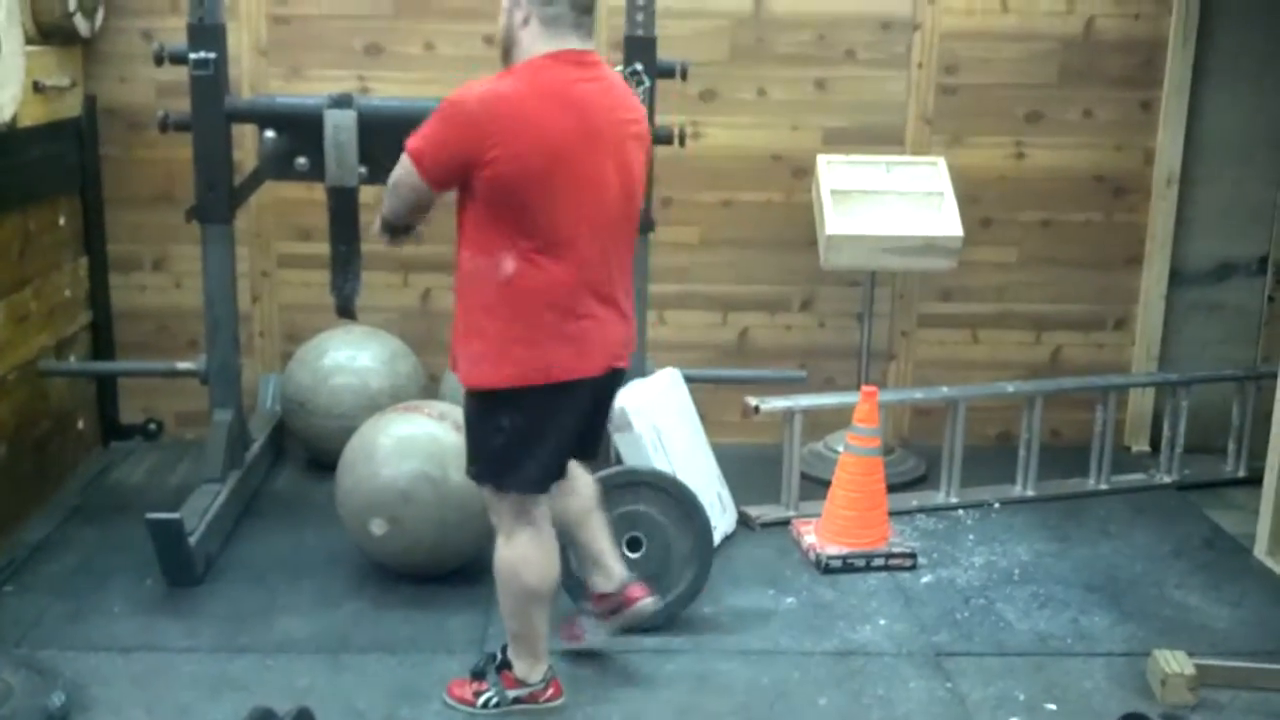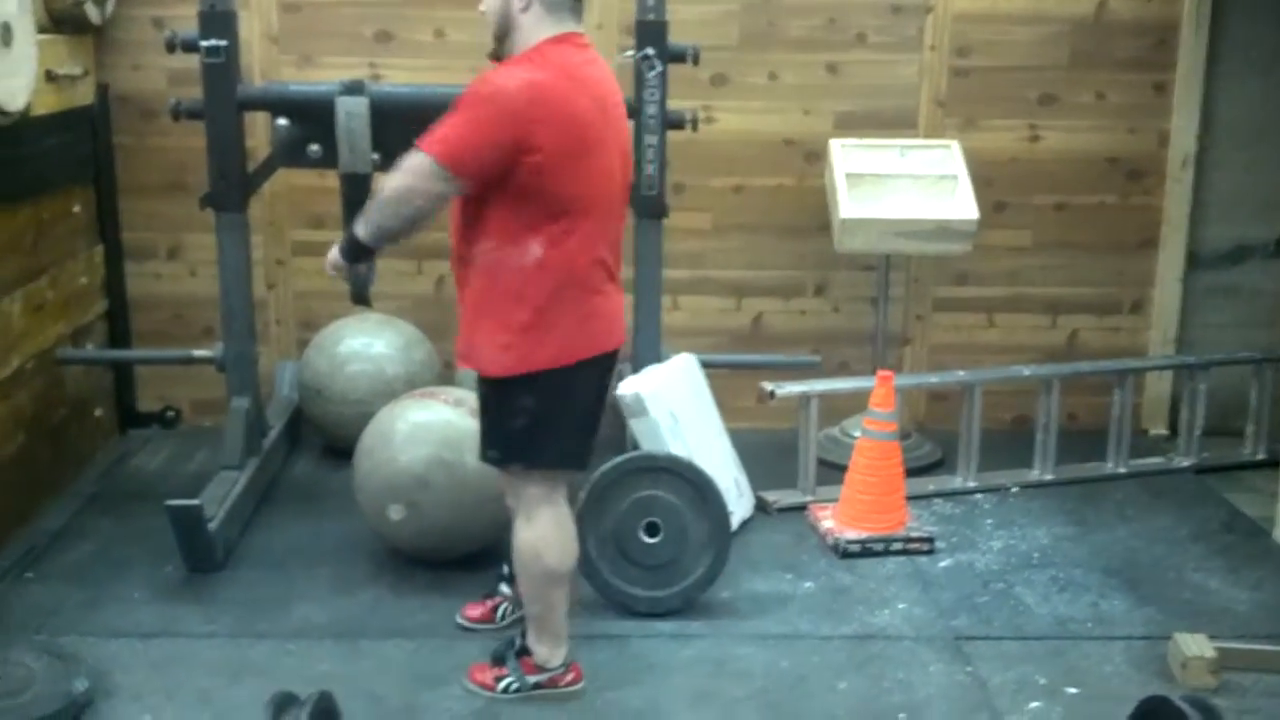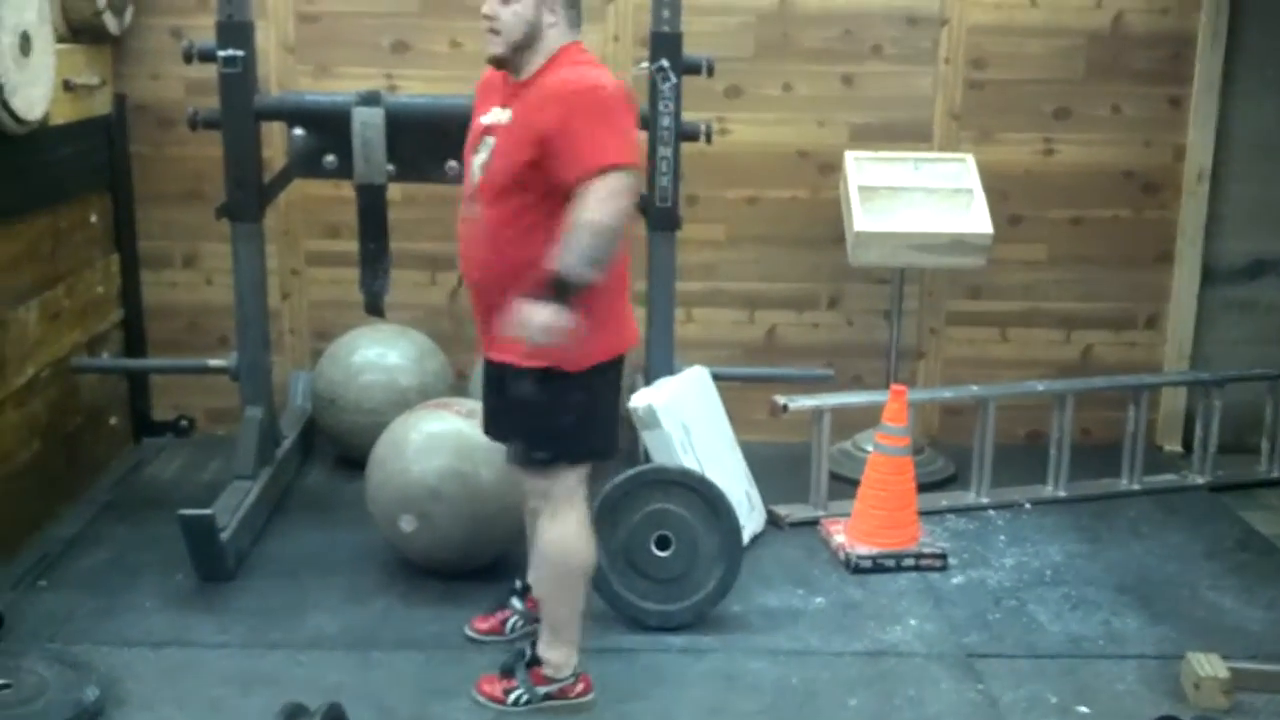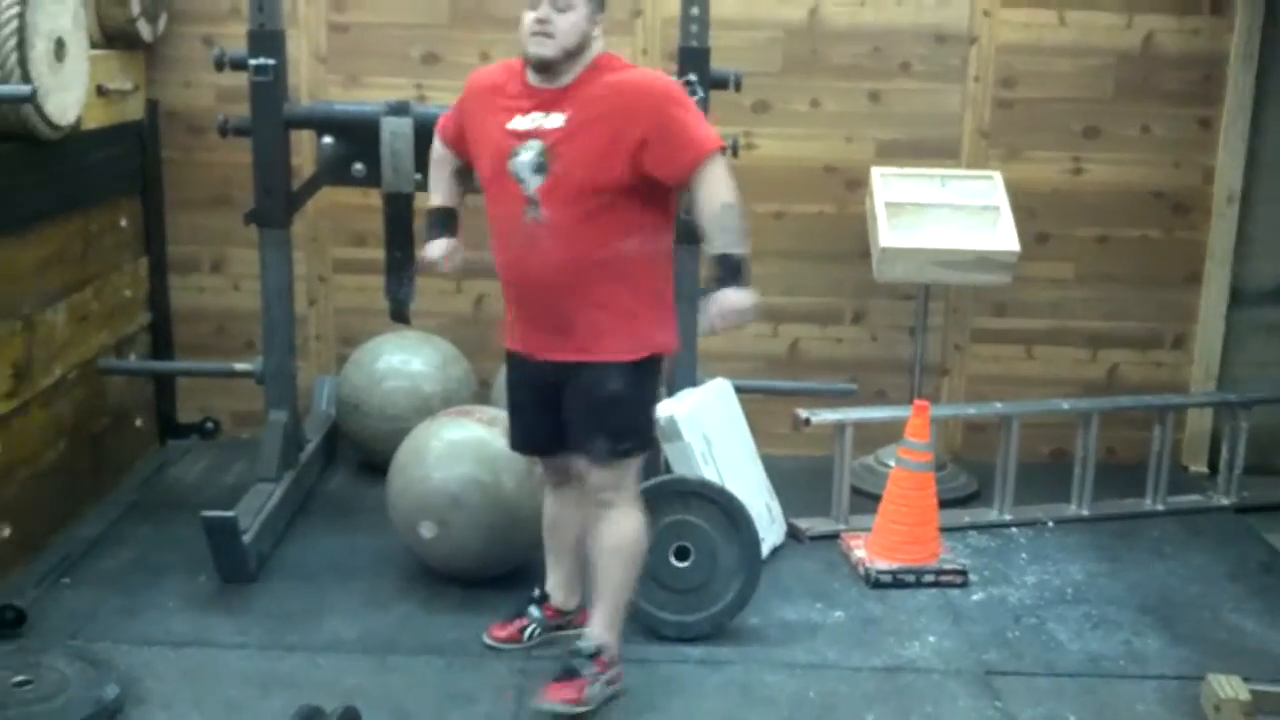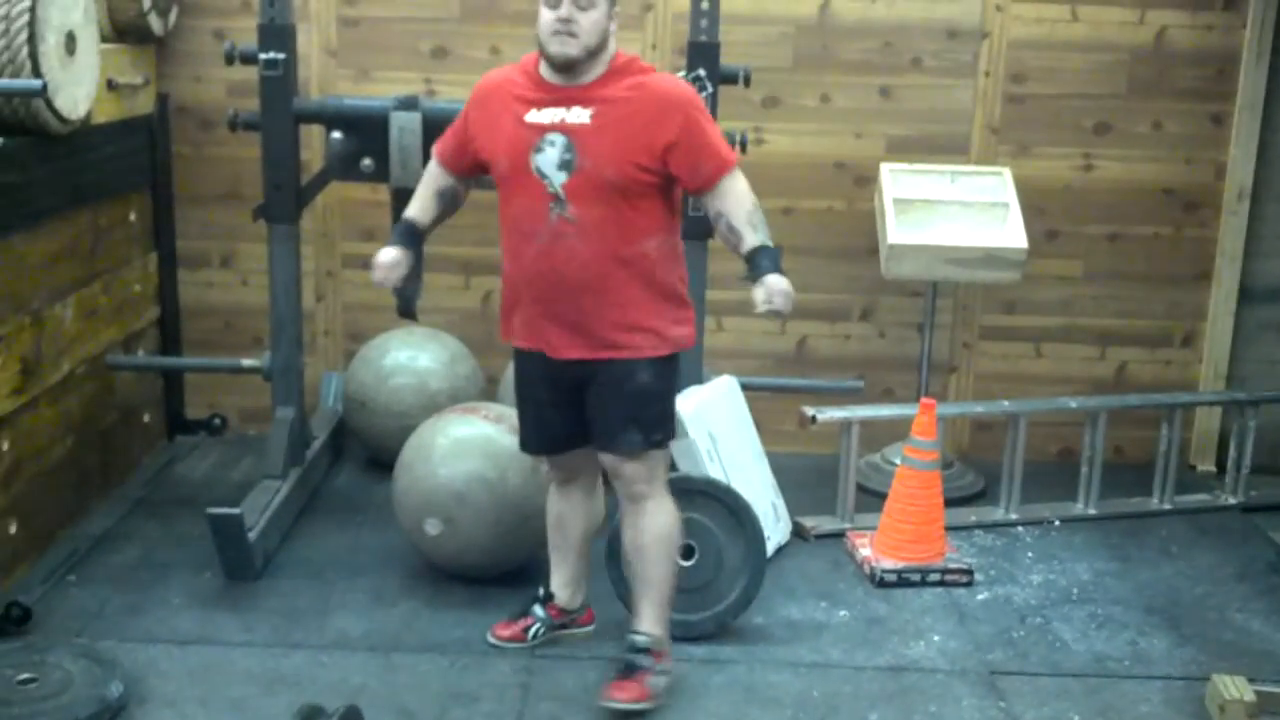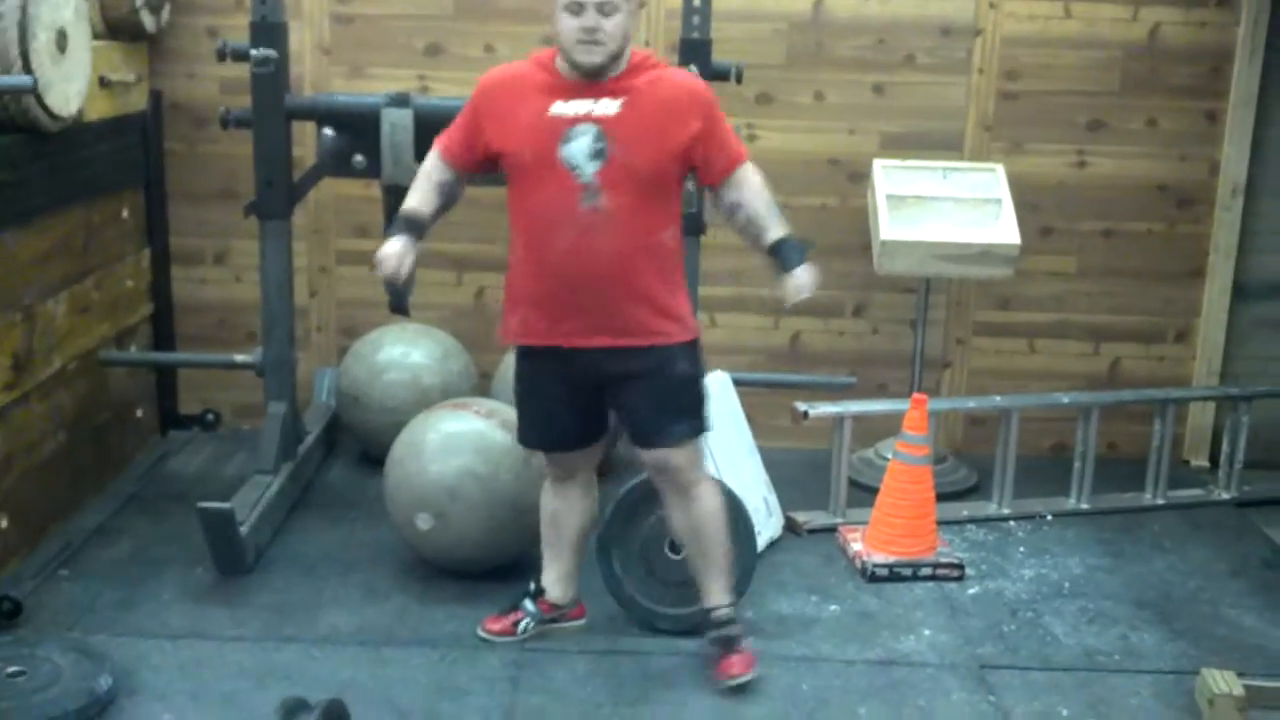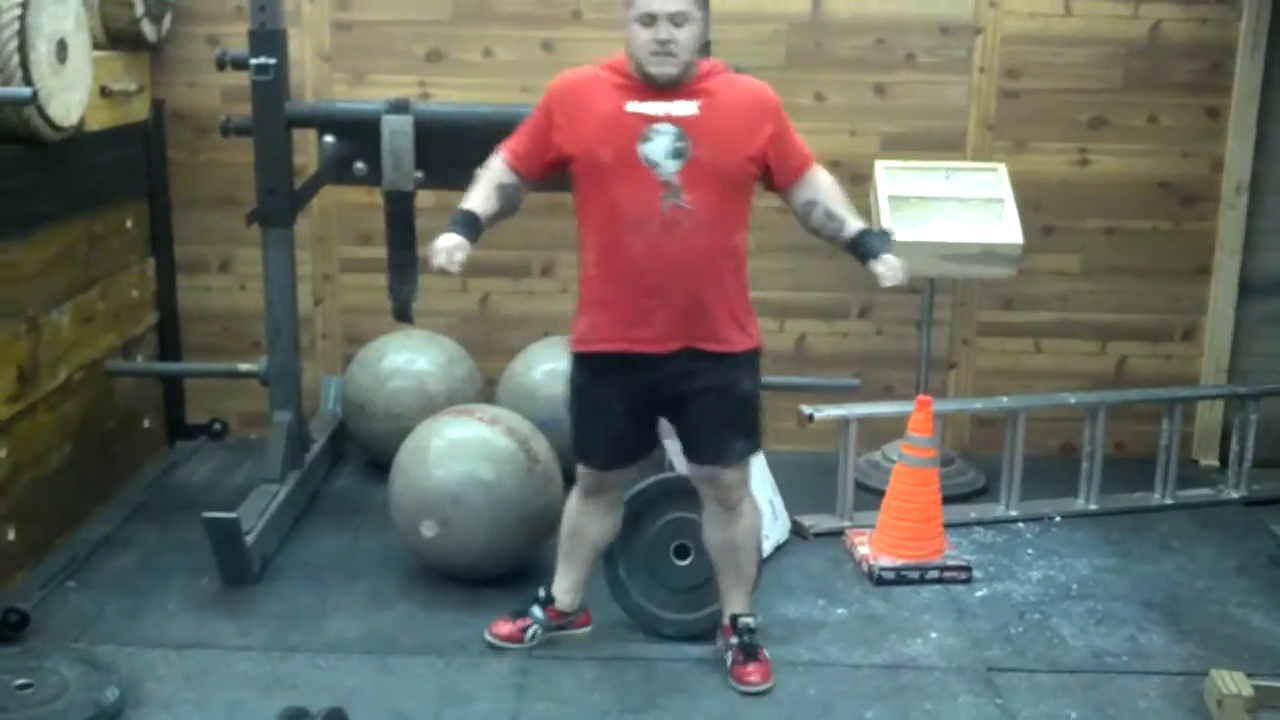
dt=0.2s
person 1, frame 1
left shoulder: (486, 107)
right shoulder: (623, 104)
left elbow: (409, 187)
left wrist: (392, 222)
left hip: (524, 352)
right hip: (600, 339)
left knee: (515, 511)
right knee: (555, 466)
right ankle: (613, 586)
person 1, frame 2
left shoulder: (514, 92)
right shoulder: (586, 73)
left elbow: (419, 185)
left wrist: (356, 243)
left hip: (535, 332)
right hip: (581, 320)
left knee: (535, 490)
right knee: (542, 473)
left ankle: (547, 659)
right ankle: (529, 589)
person 1, frame 3
left shoulder: (578, 93)
right shoulder: (501, 84)
left elbow: (608, 197)
left wrist: (559, 295)
right wrist: (479, 203)
left hip: (561, 337)
right hip: (514, 336)
left knee: (555, 491)
right knee: (536, 476)
left ankle: (557, 667)
right ankle: (540, 597)
person 1, frame 4
left shoulder: (639, 95)
right shoulder: (488, 89)
left elbow: (710, 177)
right elbow: (449, 147)
left wrist: (730, 273)
right wrist: (442, 225)
left hip: (615, 338)
right hip: (533, 338)
left knee: (608, 487)
right knee: (560, 474)
left ankle: (599, 653)
right ankle: (560, 602)
person 1, frame 5
left shoulder: (662, 99)
right shoulder: (495, 94)
left elbow: (721, 182)
right elbow: (447, 170)
left wrist: (763, 260)
right wrist: (406, 236)
left hip: (634, 336)
right hip: (540, 336)
left knee: (639, 480)
right knee: (567, 471)
left ankle: (649, 643)
right ankle: (564, 601)
person 1, frame 6
left shoulder: (681, 95)
right shoulder: (505, 89)
left elbow: (734, 178)
right elbow: (447, 162)
left wrist: (786, 250)
right wrist: (408, 228)
left hip: (652, 331)
right hip: (548, 332)
left knee: (679, 469)
right knee: (565, 468)
left ankle: (723, 616)
right ankle: (556, 596)
person 1, frame 7
left shoulder: (752, 102)
right shoulder: (574, 94)
left elbow: (805, 182)
right elbow: (509, 169)
left wrist: (867, 243)
right wrist: (464, 226)
left hip: (719, 343)
right hip: (612, 342)
left knee: (727, 487)
right knee: (597, 481)
left ankle: (739, 624)
right ankle: (560, 604)
